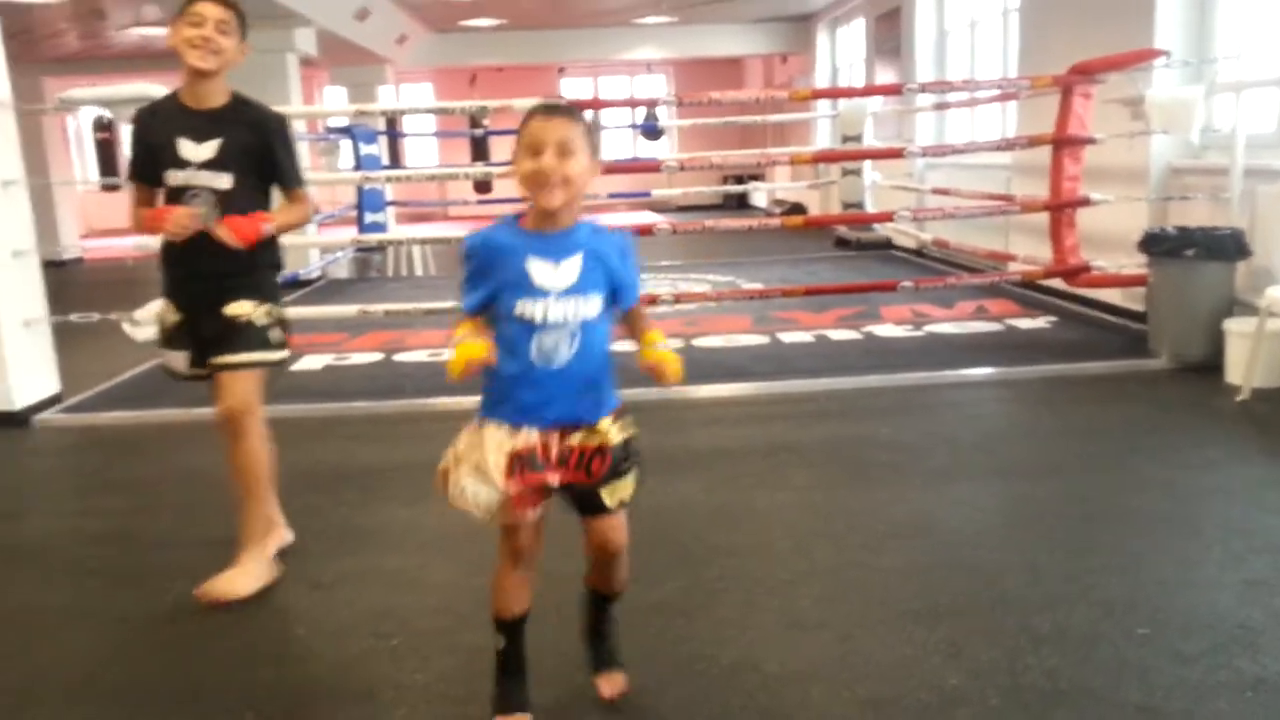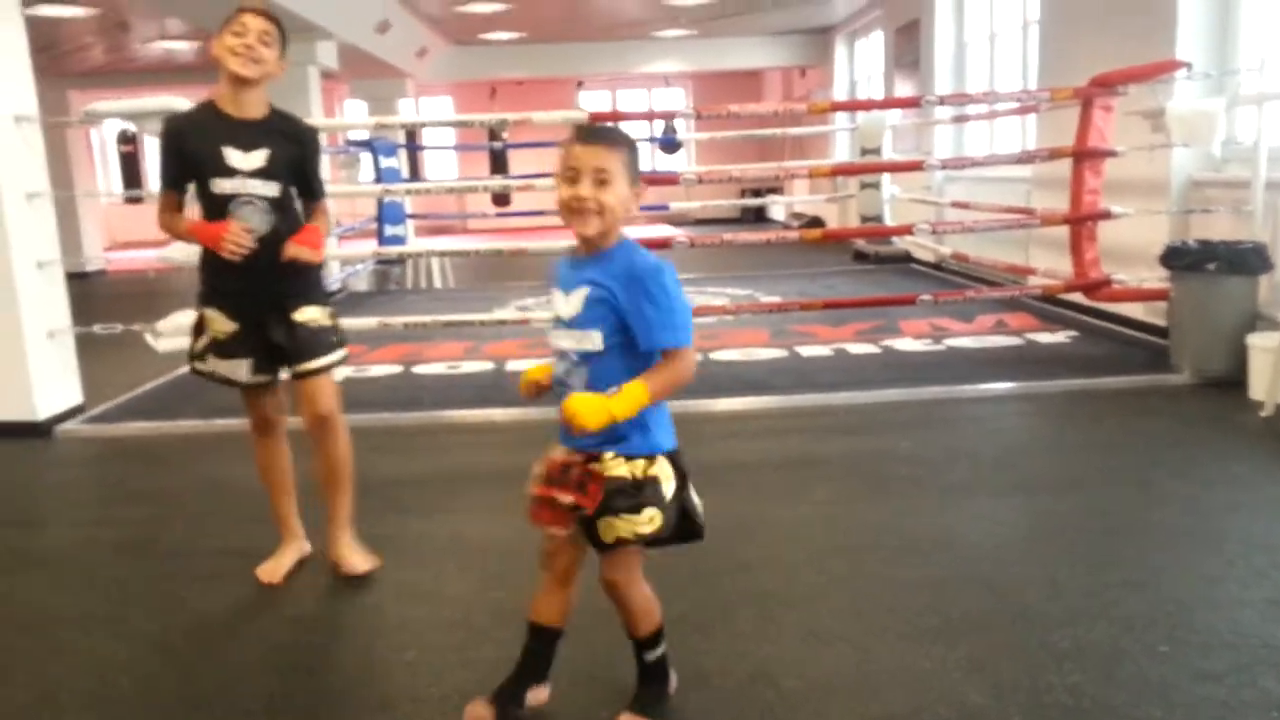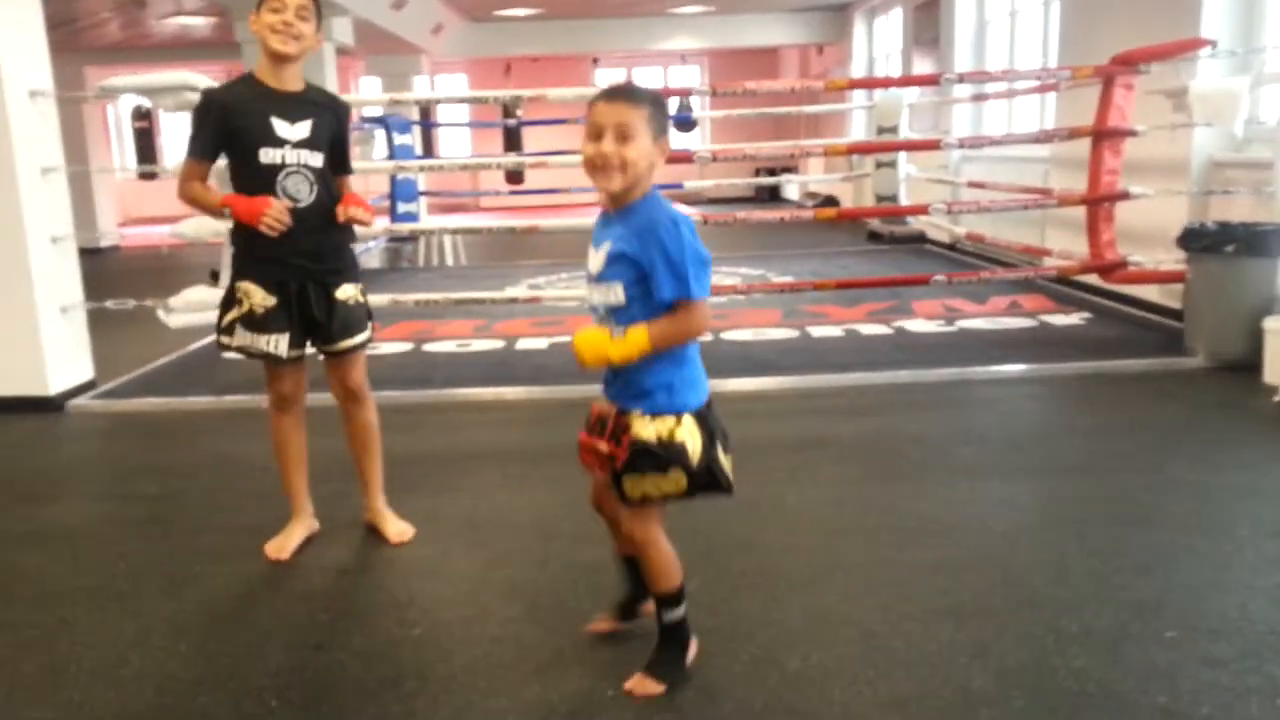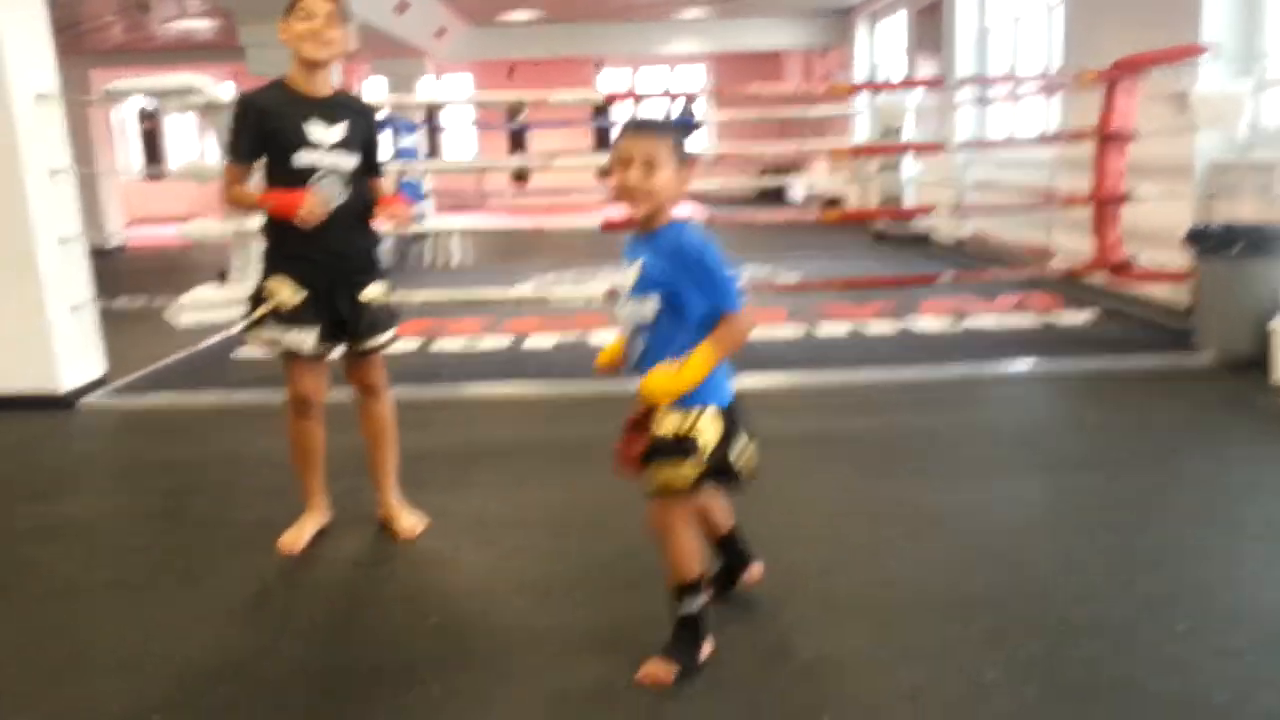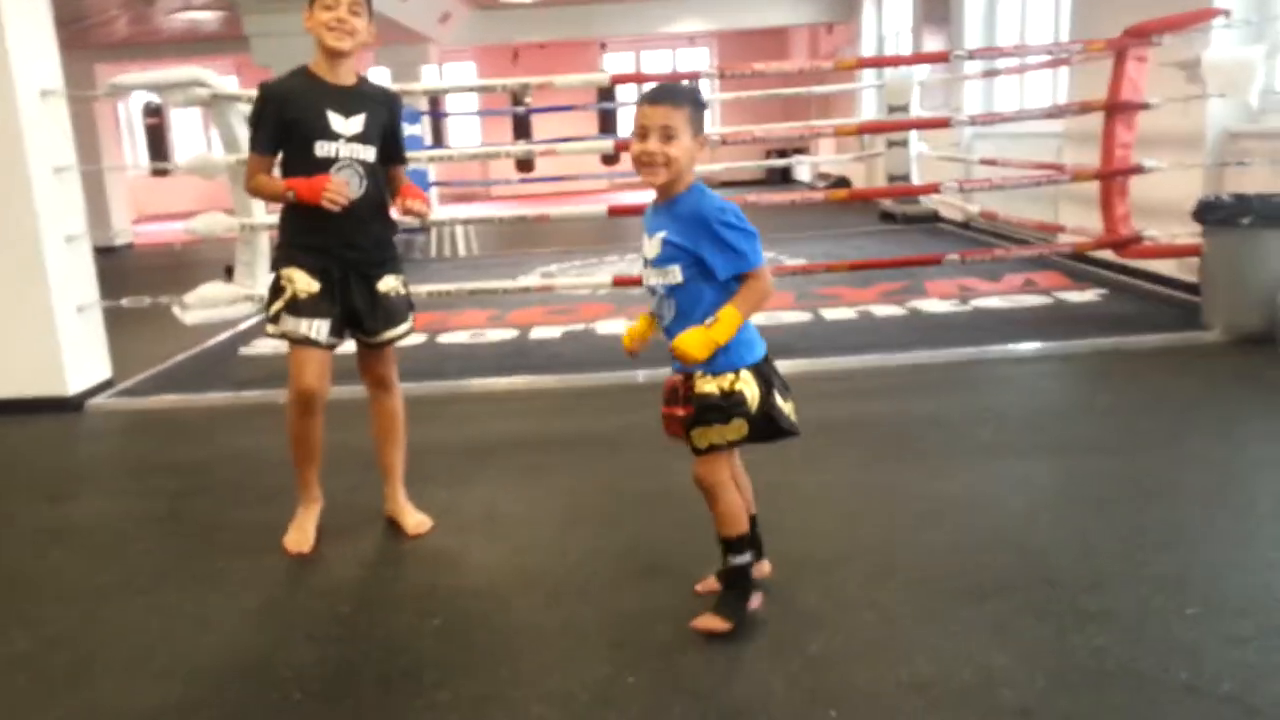
dt=0.2s
person 1, frame 1
left shoulder: (610, 246)
right shoulder: (491, 245)
left elbow: (630, 312)
right elbow: (476, 316)
left wrist: (656, 349)
right wrist: (469, 346)
left hip: (592, 420)
right hip: (512, 424)
left knee: (609, 539)
right knee: (519, 544)
left ankle: (601, 631)
person 1, frame 2
left shoulder: (643, 274)
right shoulder: (569, 269)
left elbow: (678, 365)
left wrist: (614, 407)
right wrist: (546, 376)
left hip: (631, 449)
right hip: (578, 446)
left knee: (620, 571)
right knee: (558, 559)
person 1, frame 3
left shoulder: (664, 226)
right shoulder: (606, 223)
left elbow: (693, 317)
left wrist: (614, 347)
right wrist: (594, 340)
left hip: (665, 402)
right hip: (624, 398)
left knee: (641, 523)
right knee: (606, 497)
left ankle: (675, 642)
right ankle: (638, 595)
person 1, frame 4
left shoulder: (689, 247)
right shoulder: (637, 243)
left elbow: (736, 321)
left wrist: (682, 374)
right wrist: (619, 349)
left hip: (693, 402)
right hip: (662, 401)
left knee: (671, 511)
right knee: (691, 494)
left ankle: (691, 635)
right ankle: (739, 563)
person 1, frame 5
left shoulder: (710, 213)
right shoulder: (656, 213)
left elbow: (759, 282)
left wrist: (712, 334)
right wrist: (646, 325)
left hip: (727, 366)
right hip: (693, 368)
left knee: (710, 472)
right knee: (724, 461)
left ankle: (739, 589)
right ankle: (749, 557)
person 2, frame 1
left shoulder: (260, 124)
right shoulder: (152, 121)
left elbow: (301, 205)
right elbow: (141, 207)
left wrist: (257, 225)
right wrist: (161, 220)
left hip: (245, 283)
right hip: (186, 287)
left knee: (239, 409)
right knee: (239, 411)
left ankle: (255, 552)
right ankle: (271, 524)
person 2, frame 2
left shoulder: (296, 135)
right shoulder: (185, 130)
right elbow: (168, 216)
left wrist: (313, 237)
right wrist: (207, 234)
left hip: (295, 291)
right hip: (229, 298)
left knee: (323, 411)
right knee: (263, 418)
left ankle: (343, 535)
right ankle: (291, 537)
person 2, frame 3
left shoulder: (331, 109)
right shoulder: (224, 102)
right elbow: (189, 186)
left wrist: (355, 205)
right wrist: (243, 207)
left hip: (332, 265)
right hip: (265, 271)
left knee: (353, 387)
right knee: (285, 394)
left ankle: (376, 504)
right ankle: (301, 514)
person 2, frame 4
left shoulder: (360, 113)
right shoulder: (261, 105)
right elbow: (232, 189)
left wrist: (391, 204)
right wrist: (280, 201)
left hip: (357, 266)
right hip: (295, 268)
left knee: (372, 384)
right knee: (305, 393)
left ankle: (390, 498)
right ankle: (315, 506)
person 2, frame 5
left shoulder: (383, 102)
right shoulder: (282, 94)
right elbow: (255, 180)
left wrist: (410, 195)
right wrist: (302, 189)
left hip: (374, 257)
right hip: (308, 259)
left knee: (383, 376)
right knee: (308, 388)
left ankle: (396, 495)
right ankle: (308, 499)
